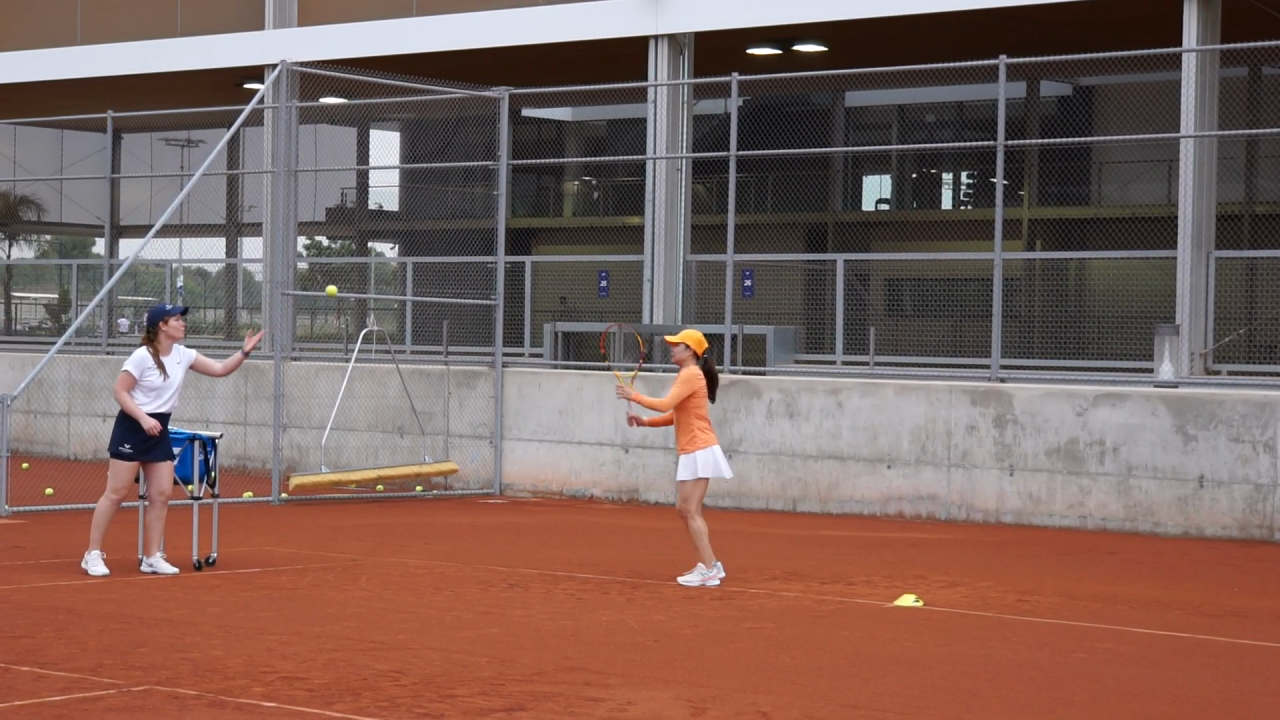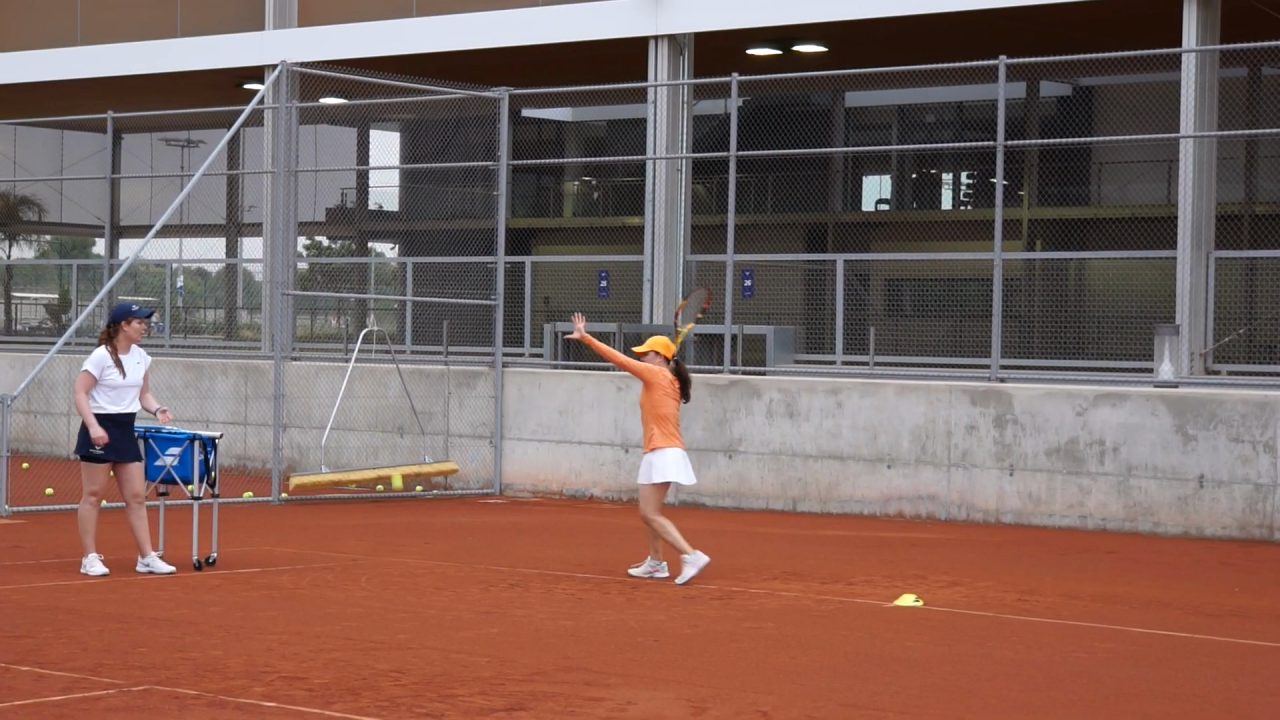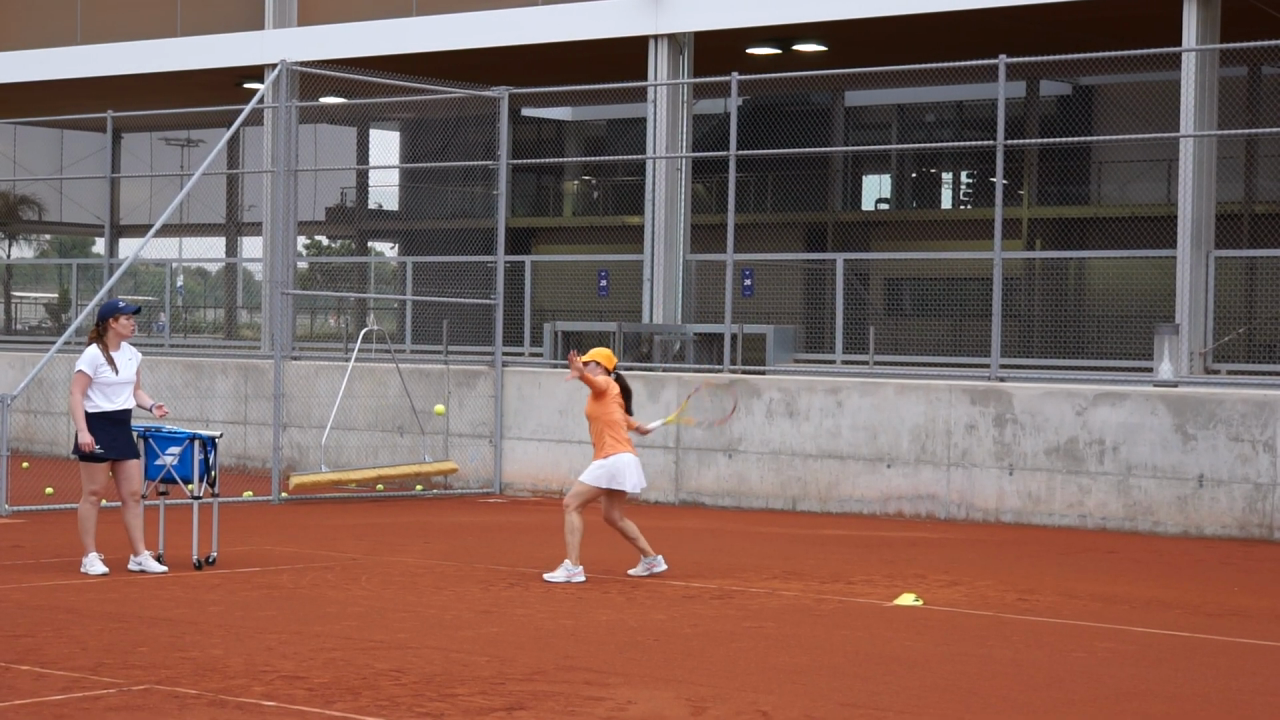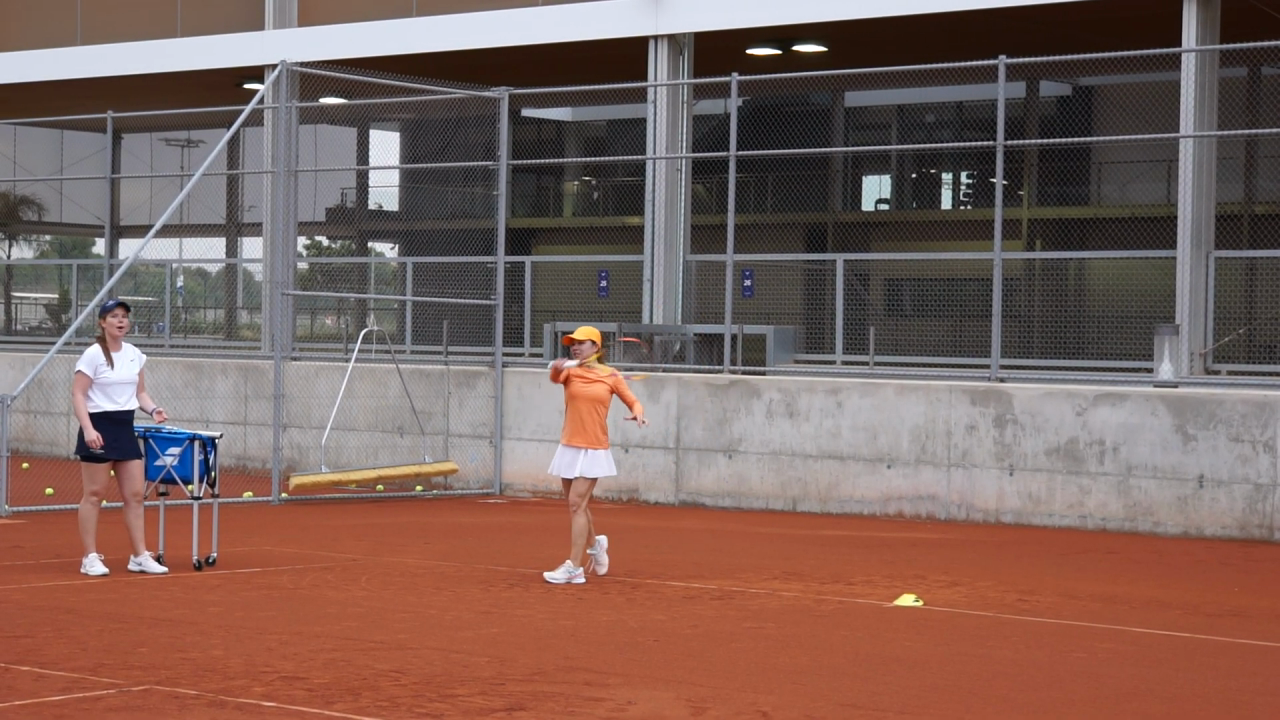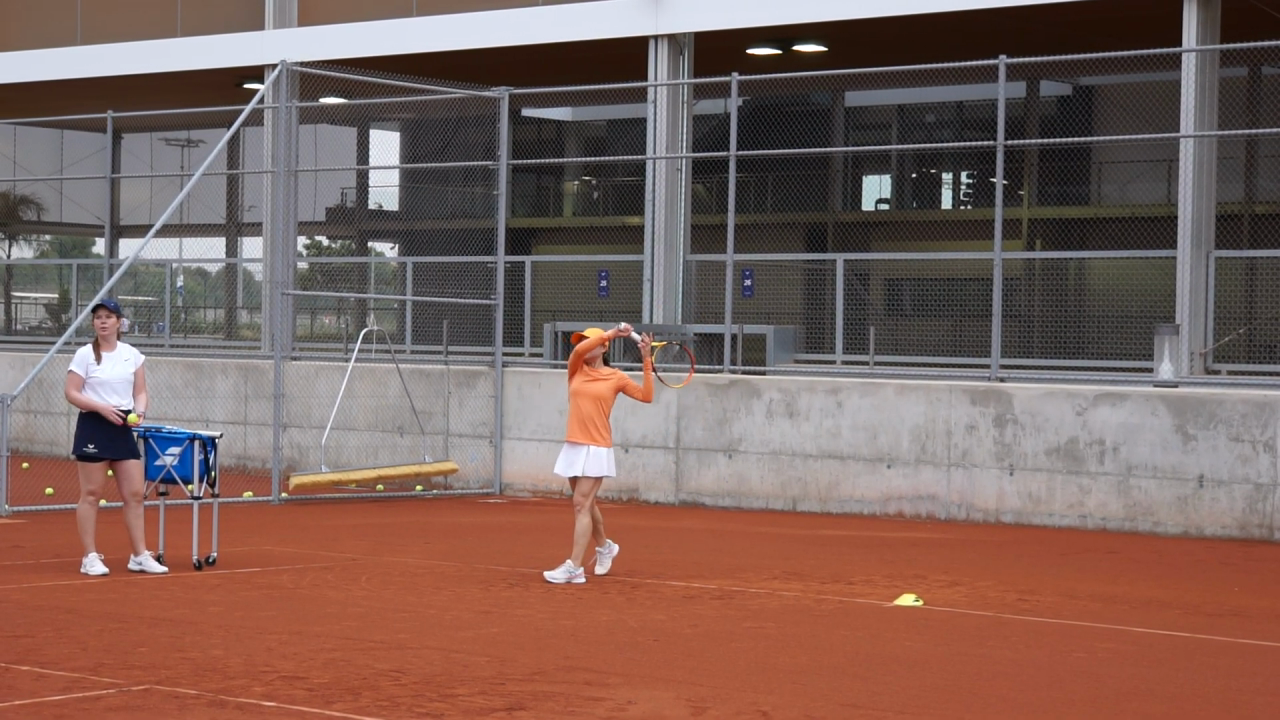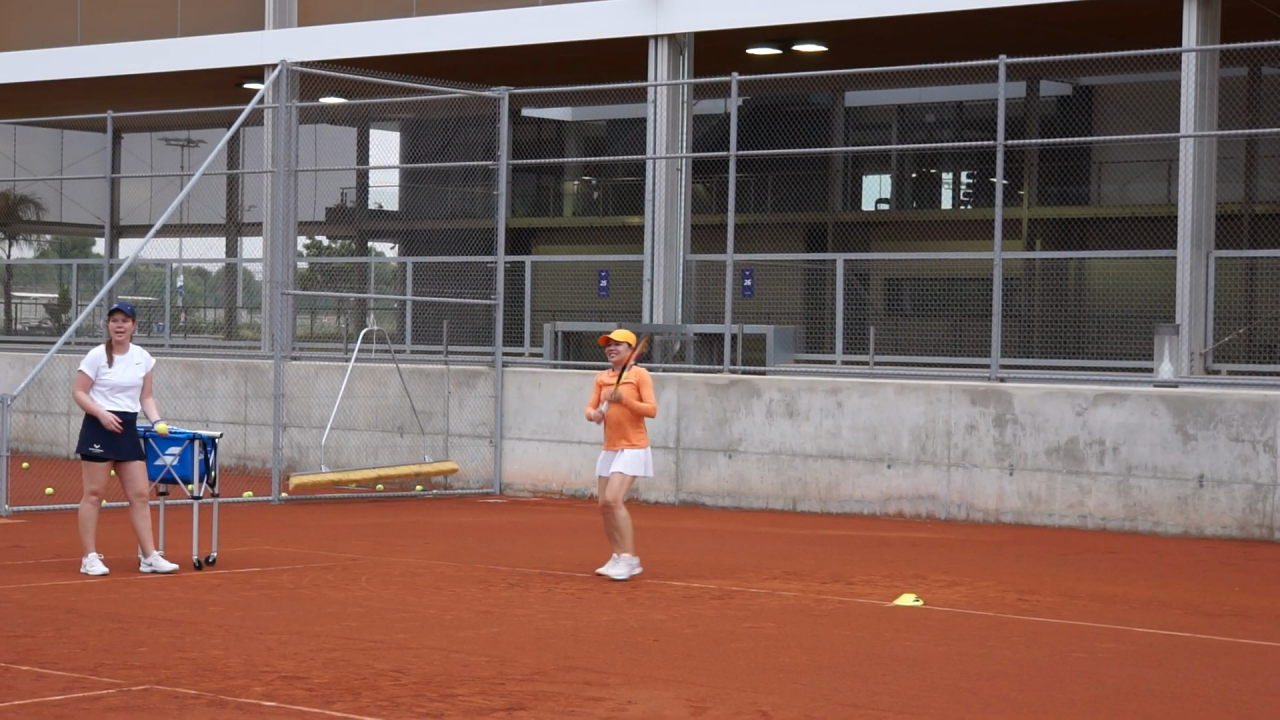
dt=0.5s
person 1, frame 1
left shoulder: (183, 355)
right shoulder: (142, 356)
left elbow: (220, 369)
right elbow: (119, 391)
left wrist: (245, 351)
right wrist: (143, 418)
left hip: (159, 431)
right hip: (132, 428)
left knee: (161, 495)
right knee: (116, 493)
left ankle: (152, 557)
right ankle: (93, 555)
person 1, frame 2
left shoulder: (141, 357)
right shoulder: (101, 356)
right elbow: (80, 392)
left wrist: (157, 410)
right wrist: (92, 426)
left hip: (126, 431)
right hip: (100, 430)
left knee: (137, 496)
right knee: (93, 495)
left ankle: (147, 557)
right ankle: (90, 557)
person 1, frame 3
left shoulder: (132, 354)
right shoulder: (93, 354)
right elbow: (76, 394)
left wrist: (152, 405)
right wrist: (82, 431)
left hip: (122, 428)
right hip: (97, 428)
left knee: (133, 494)
right knee: (93, 494)
left ankle: (139, 556)
right ankle: (90, 557)
person 1, frame 4
left shoulder: (135, 354)
right shoulder: (93, 354)
right elbow: (78, 394)
left wrist: (153, 409)
right wrist: (88, 429)
left hip: (125, 429)
right hip: (99, 429)
left knee: (135, 495)
right knee: (94, 494)
left ankle: (139, 556)
right ankle: (90, 557)
person 1, frame 5
left shoulder: (133, 355)
right shoulder: (84, 354)
left elbow: (140, 392)
right elbow: (71, 393)
left wrist: (139, 412)
right wrist: (101, 407)
left hip: (123, 429)
right hip: (93, 428)
left knee: (135, 494)
right knee: (91, 494)
left ankle: (140, 556)
right ankle: (90, 557)
person 1, frame 6
left shoulder: (143, 358)
right shoulder: (96, 355)
right elbow: (78, 392)
left wrist: (157, 421)
right wrist: (101, 414)
left hip: (128, 430)
right hip: (99, 430)
left knee: (140, 495)
right knee: (93, 494)
left ankle: (150, 557)
right ankle: (90, 557)
person 2, frame 1
left shoulder: (691, 375)
right shoulder: (687, 376)
left elbow: (665, 405)
right elbow: (675, 415)
left wrist: (634, 395)
right wrist: (645, 421)
left hip: (699, 451)
right hip: (691, 452)
left knee: (691, 511)
right knee: (686, 510)
left ankle: (708, 570)
right ankle: (711, 565)
person 2, frame 2
left shoulder: (655, 374)
right shoulder: (672, 381)
left elbow: (619, 359)
left wrist: (586, 338)
right wrist: (676, 367)
left hip: (662, 454)
right hip: (670, 453)
left knee: (650, 514)
right knee: (650, 511)
left ankle: (692, 556)
right ankle: (656, 562)
person 2, frame 3
left shoulder: (605, 385)
right shoulder: (610, 392)
left elbow: (594, 380)
right elbow: (624, 419)
left wrist: (580, 372)
right wrist: (637, 427)
left hip: (612, 461)
right hip: (620, 461)
left knee: (571, 505)
right knee: (613, 516)
left ankle: (572, 567)
right ankle: (651, 559)
person 2, frame 4
left shoulder: (611, 376)
right shoulder: (569, 371)
left elbow: (633, 402)
right elbow: (555, 376)
left wrist: (638, 415)
right wrist: (557, 368)
left hip: (593, 450)
right hip: (568, 447)
left knee: (577, 505)
right knee: (576, 505)
left ankle: (574, 568)
right ankle: (594, 543)
person 2, frame 5
left shoulder: (616, 377)
right shoulder: (575, 369)
left elbow: (647, 396)
right elbow: (578, 350)
left wrist: (647, 360)
right wrist: (612, 333)
left hip: (596, 448)
right hip: (573, 446)
left knee: (581, 505)
right knee: (585, 504)
left ankle: (574, 567)
right ankle: (605, 546)
person 2, frame 6
left shoulder: (640, 375)
right shoulder: (601, 378)
left elbow: (651, 411)
right elbow: (590, 408)
left wrist: (624, 401)
right wrist: (594, 413)
left hip: (633, 449)
right hip: (610, 449)
left knee: (613, 499)
right knee: (605, 505)
left ankle: (628, 557)
right ankle: (620, 558)
